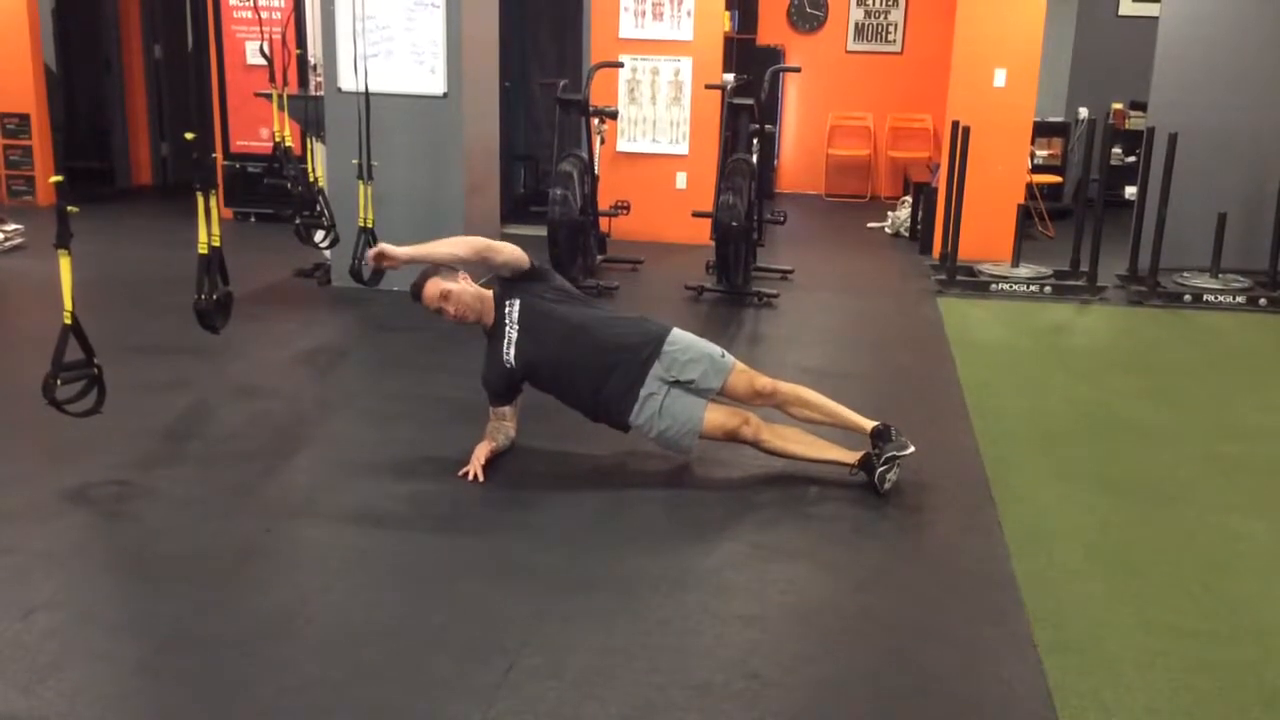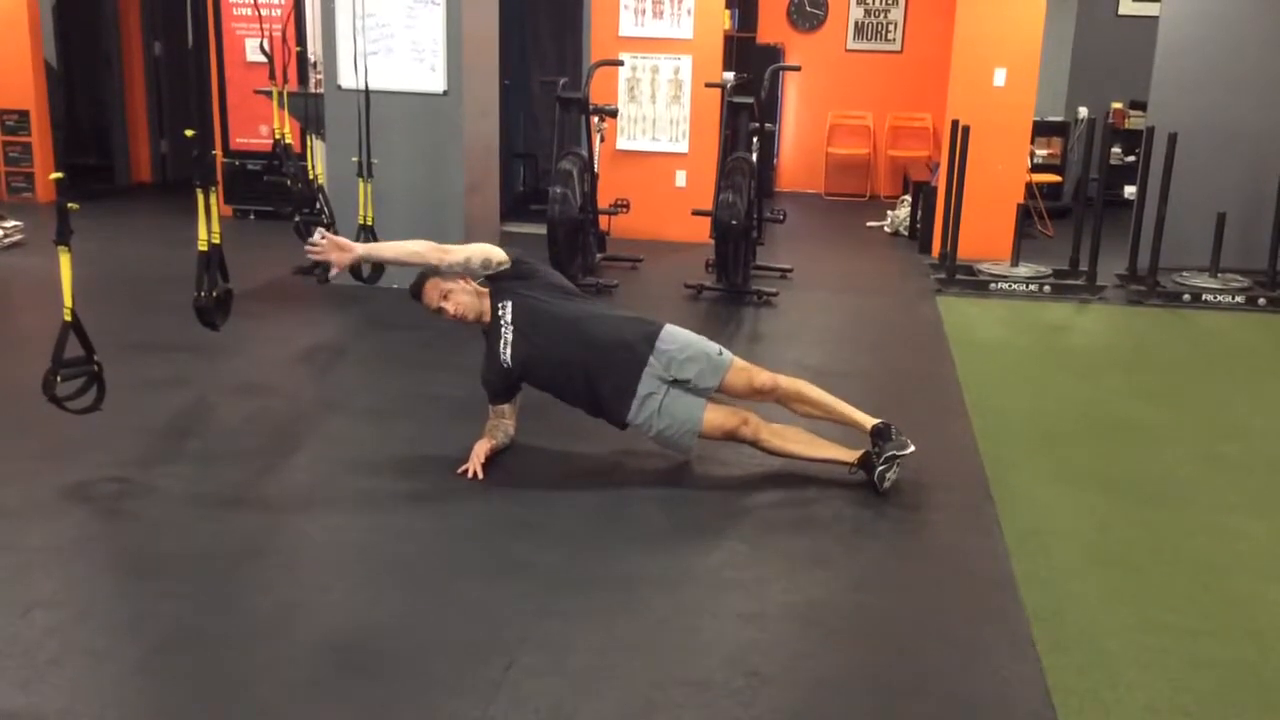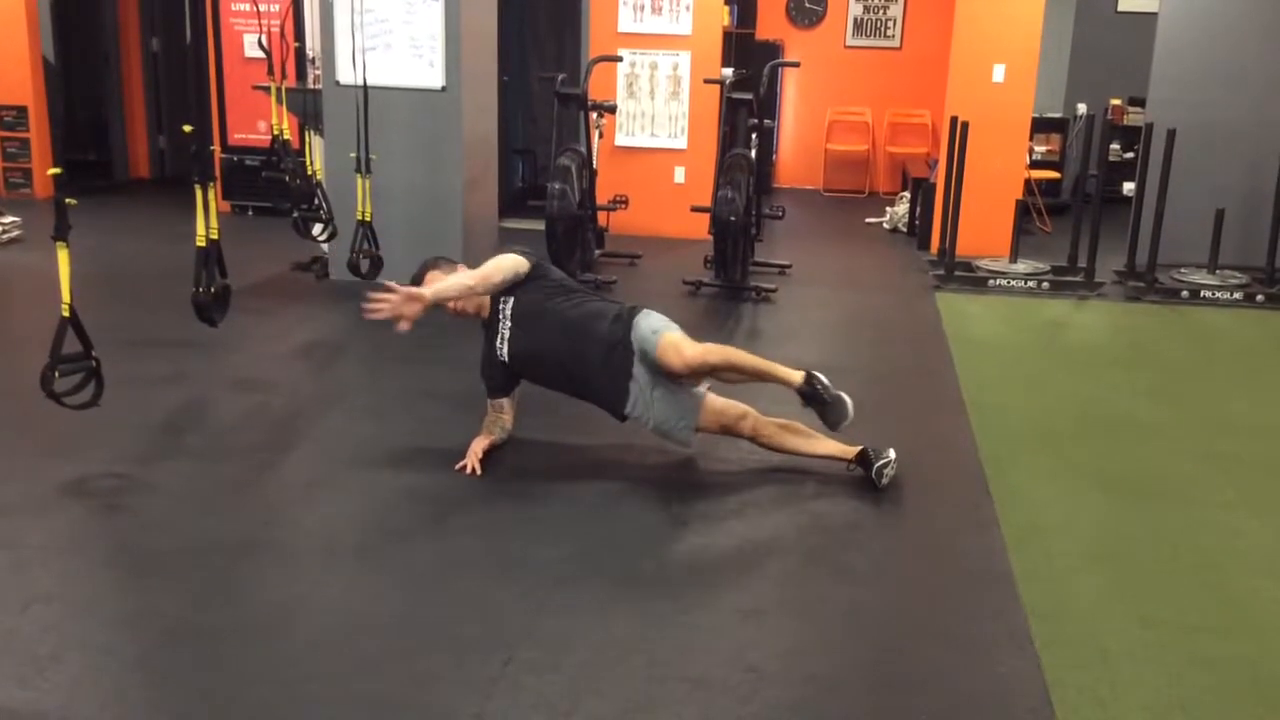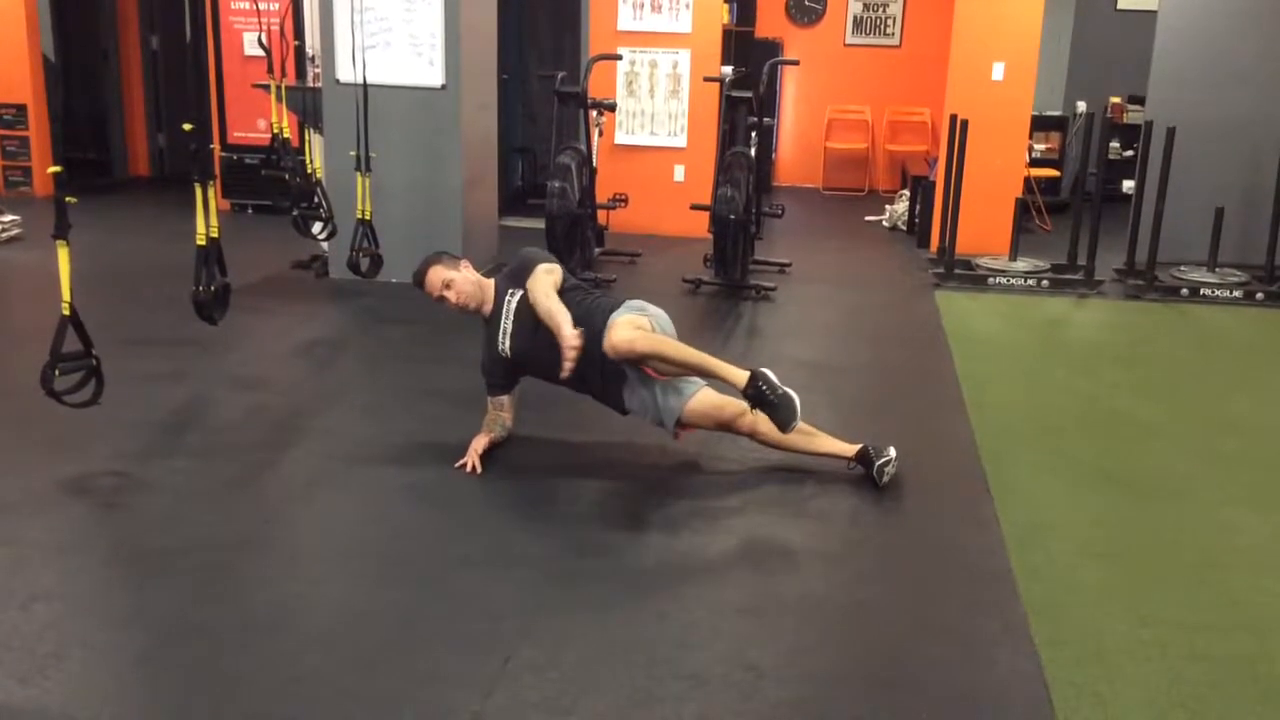
dt=0.7s
person 1, frame 1
left shoulder: (520, 282)
right shoulder: (498, 364)
left elbow: (481, 248)
right elbow: (503, 425)
left wrist: (404, 253)
right wrist: (486, 446)
left hip: (656, 349)
right hip: (638, 402)
left knee: (764, 390)
right knee: (745, 428)
left ankle: (877, 434)
right ankle: (863, 463)
person 1, frame 2
left shoulder: (509, 275)
right shoulder: (498, 361)
left elbow: (438, 254)
right elbow: (503, 424)
left wrist: (362, 250)
right wrist: (485, 444)
left hip: (653, 347)
right hip: (638, 400)
left knee: (763, 386)
right knee: (745, 427)
left ankle: (876, 430)
right ankle: (863, 460)
person 1, frame 3
left shoulder: (517, 269)
right shoulder: (496, 353)
left elbow: (487, 277)
right elbow: (501, 415)
left wrist: (426, 297)
right wrist: (483, 439)
left hip: (632, 330)
right hip: (632, 392)
left knee: (687, 359)
right knee: (740, 420)
left ankle: (798, 379)
right ankle: (860, 455)
person 1, frame 4
left shoulder: (523, 267)
right shoulder: (495, 352)
left elbow: (544, 287)
right elbow: (501, 415)
left wrist: (567, 331)
right wrist: (484, 437)
right hip: (631, 390)
left knee: (619, 342)
right knee: (740, 419)
left ankle: (750, 380)
right ankle: (859, 456)
